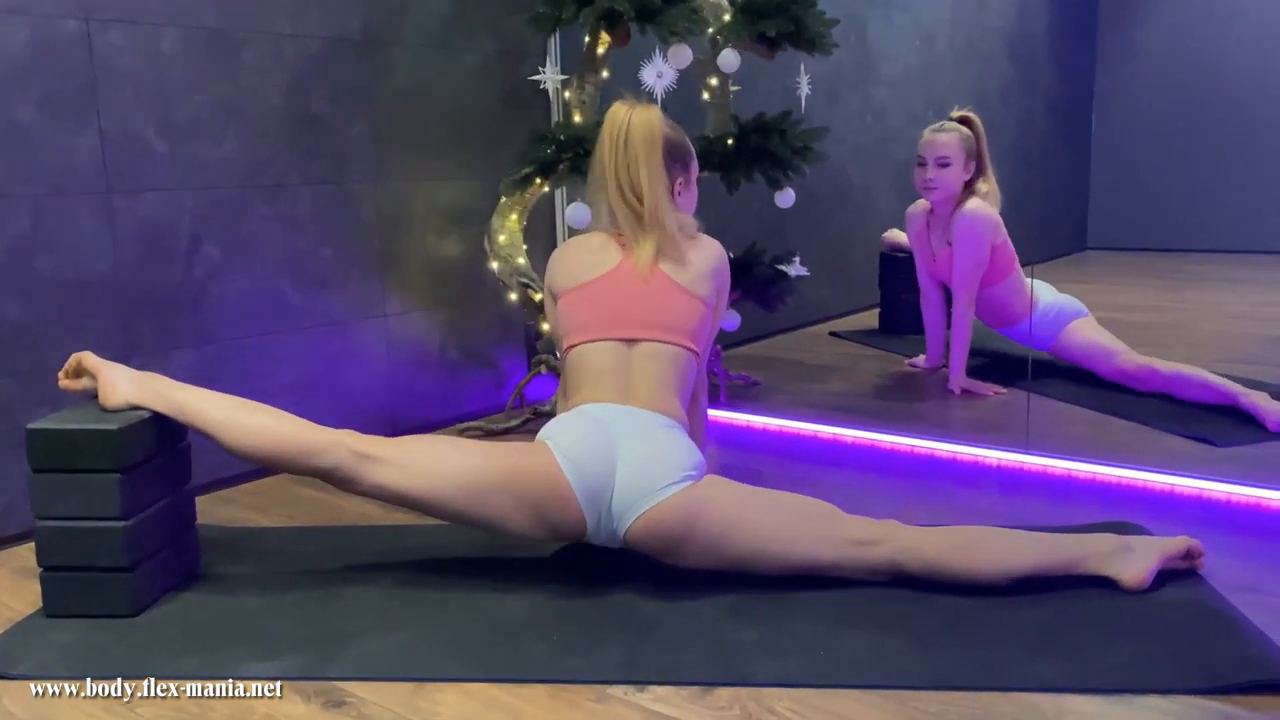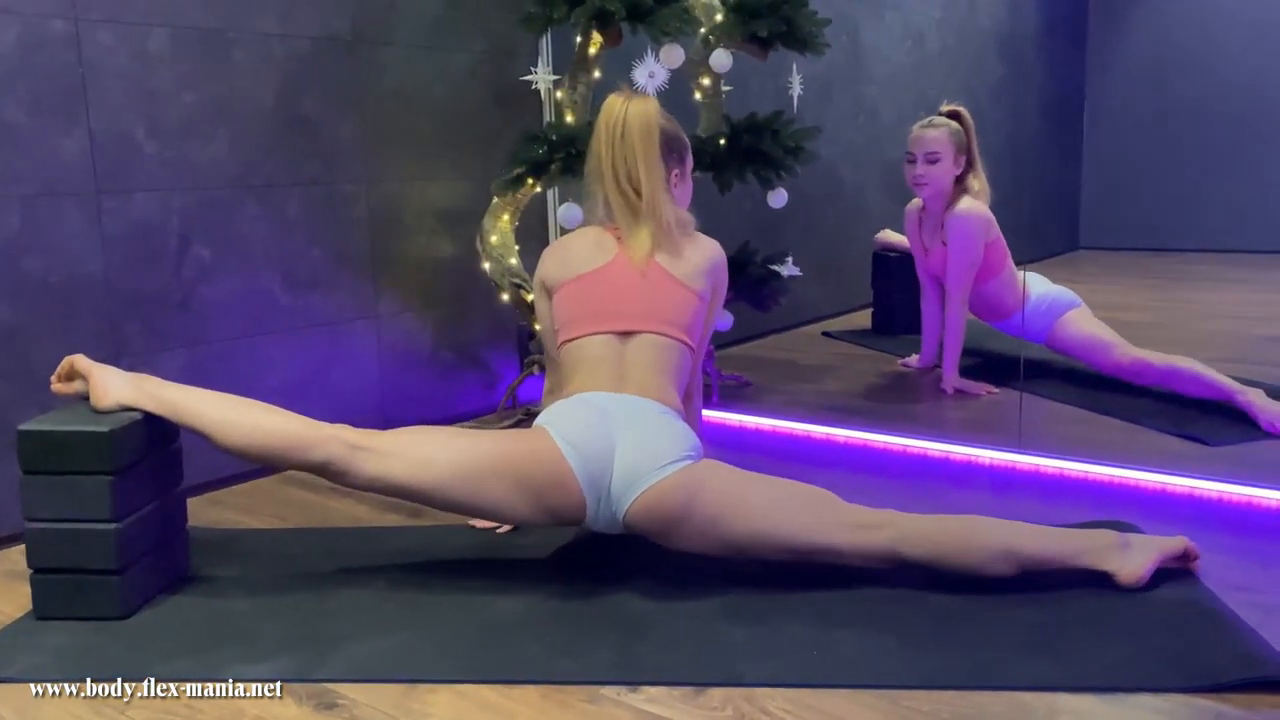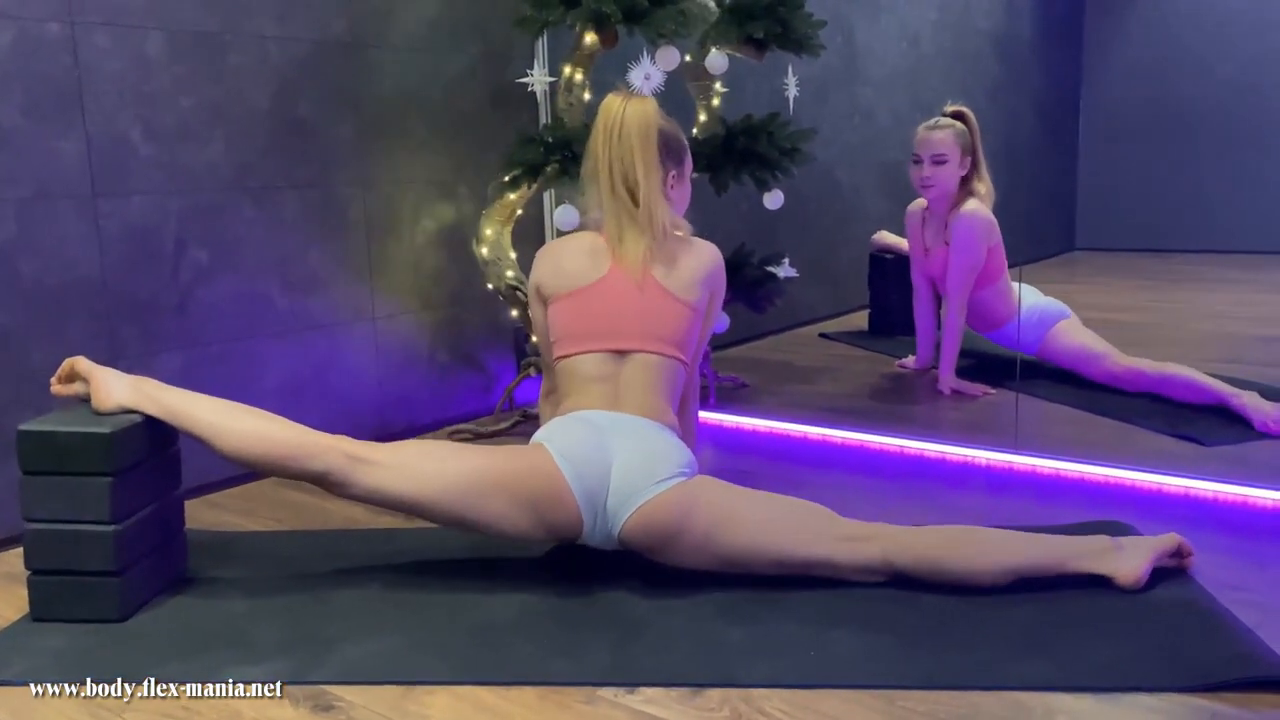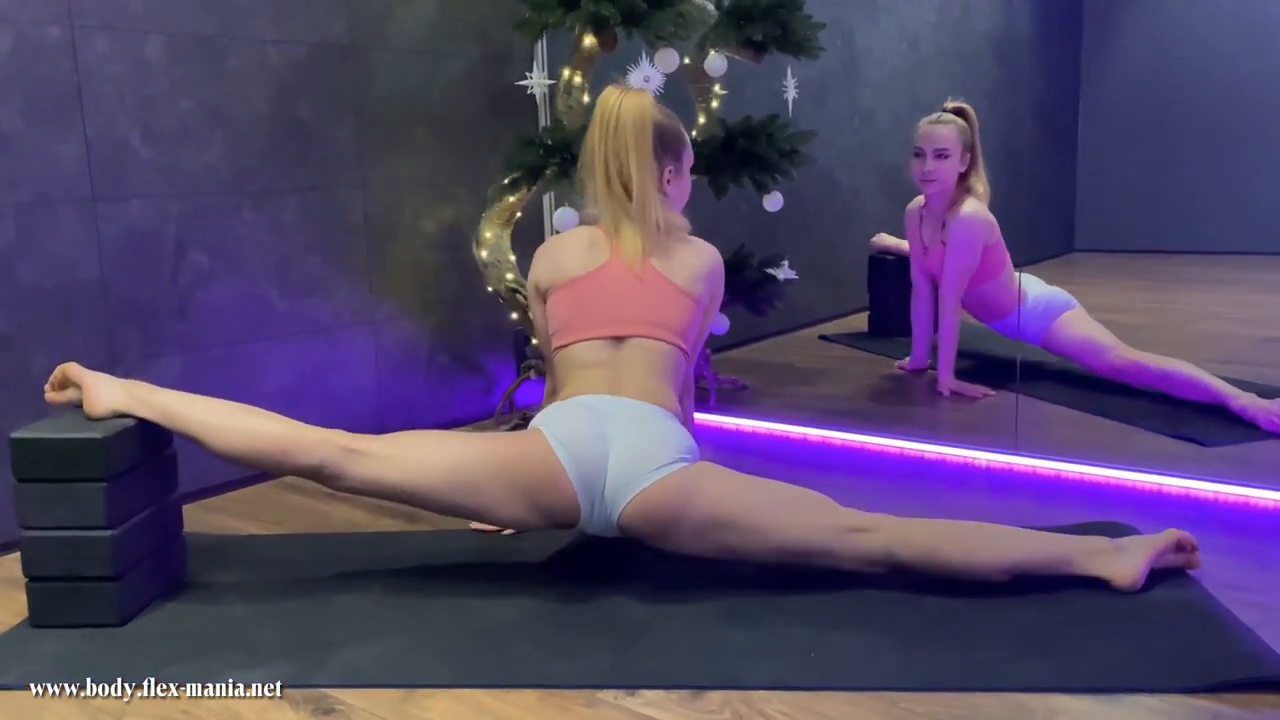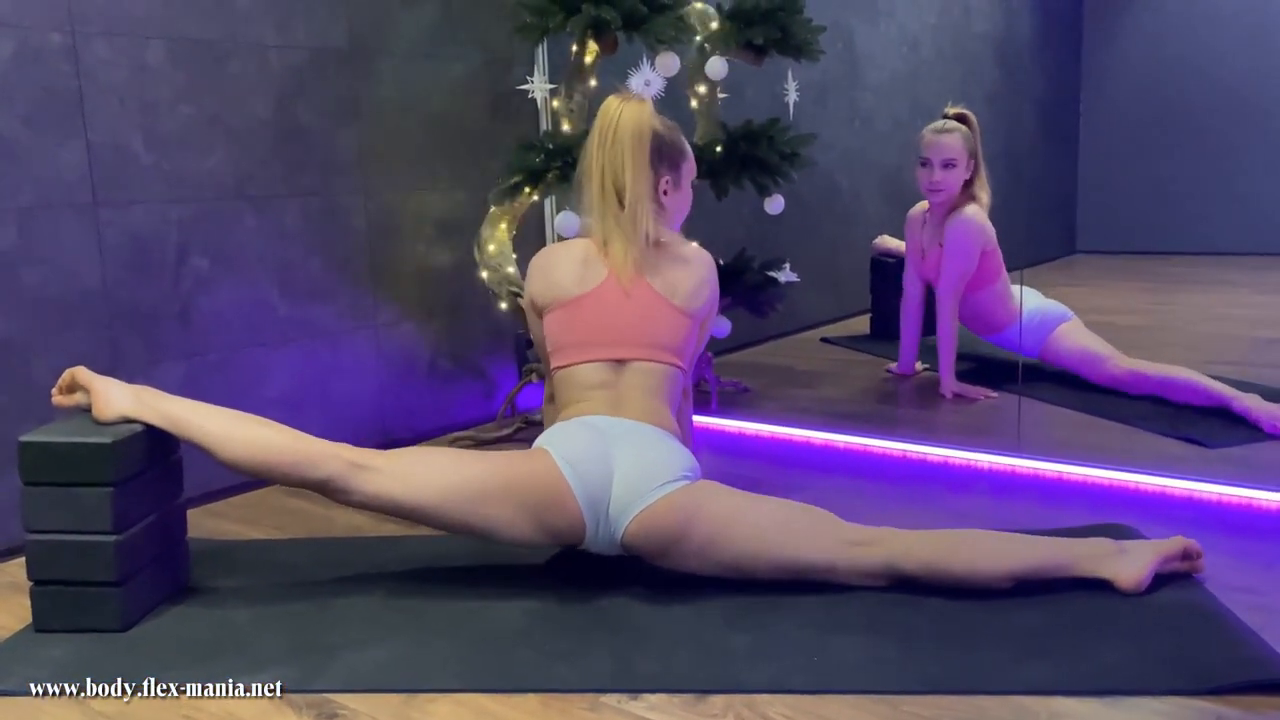
dt=0.3s
person 1, frame 1
left shoulder: (566, 257)
right shoulder: (709, 257)
left hip: (567, 464)
right hip: (660, 479)
left knee: (346, 456)
right knee: (880, 547)
person 1, frame 2
left shoulder: (559, 253)
right shoulder: (707, 254)
left hip: (566, 450)
right hip: (658, 465)
left knee: (340, 449)
right knee: (877, 534)
person 1, frame 3
left shoulder: (551, 259)
right shoulder: (704, 260)
left hip: (560, 469)
right hip: (653, 479)
left knee: (340, 461)
right knee: (872, 548)
person 1, frame 4
left shoulder: (551, 254)
right shoulder: (703, 258)
left hip: (560, 453)
right hip: (655, 466)
left knee: (335, 454)
right knee: (870, 539)
person 1, frame 5
left shoulder: (546, 268)
right shoulder: (698, 267)
left hip: (563, 472)
right hip: (656, 483)
left knee: (341, 470)
right knee: (874, 552)
person 2, frame 1
left shoulder: (974, 217)
right shoulder: (917, 216)
left elbow: (962, 302)
right elbow: (930, 290)
left wrist: (958, 375)
right wrist: (934, 355)
left hip: (1047, 316)
right hip: (1011, 319)
left knee: (1136, 370)
person 2, frame 2
left shoulder: (966, 215)
right shoulder: (913, 213)
left elbow: (956, 300)
right elbow: (930, 289)
left wrist: (950, 373)
right wrist: (928, 355)
left hip: (1040, 308)
right hip: (1005, 309)
left knee: (1130, 363)
left ankle: (1247, 397)
right ankle: (900, 243)
person 2, frame 3
left shoulder: (972, 219)
right shoulder: (916, 214)
left elbow: (955, 302)
right elbow: (922, 289)
left wrist: (947, 375)
right wrist: (924, 355)
left hip: (1032, 320)
right hip: (997, 322)
left knee: (1123, 371)
left ankle: (1242, 400)
right ankle: (897, 244)
person 2, frame 4
left shoulder: (969, 219)
right shoulder: (915, 211)
left elbow: (948, 300)
right elbow: (921, 287)
left wrist: (946, 376)
right wrist: (918, 356)
left hip: (1036, 310)
right hip: (1001, 309)
left knee: (1125, 364)
left ankle: (1240, 401)
right ankle: (896, 245)
person 2, frame 5
left shoulder: (966, 223)
right shoulder: (917, 217)
left elbow: (946, 304)
right elbow: (913, 292)
left wrist: (948, 379)
right wrist: (905, 362)
left hip: (1032, 323)
right hip: (1000, 320)
left knee: (1125, 373)
left ankle: (1244, 403)
right ankle: (899, 248)
